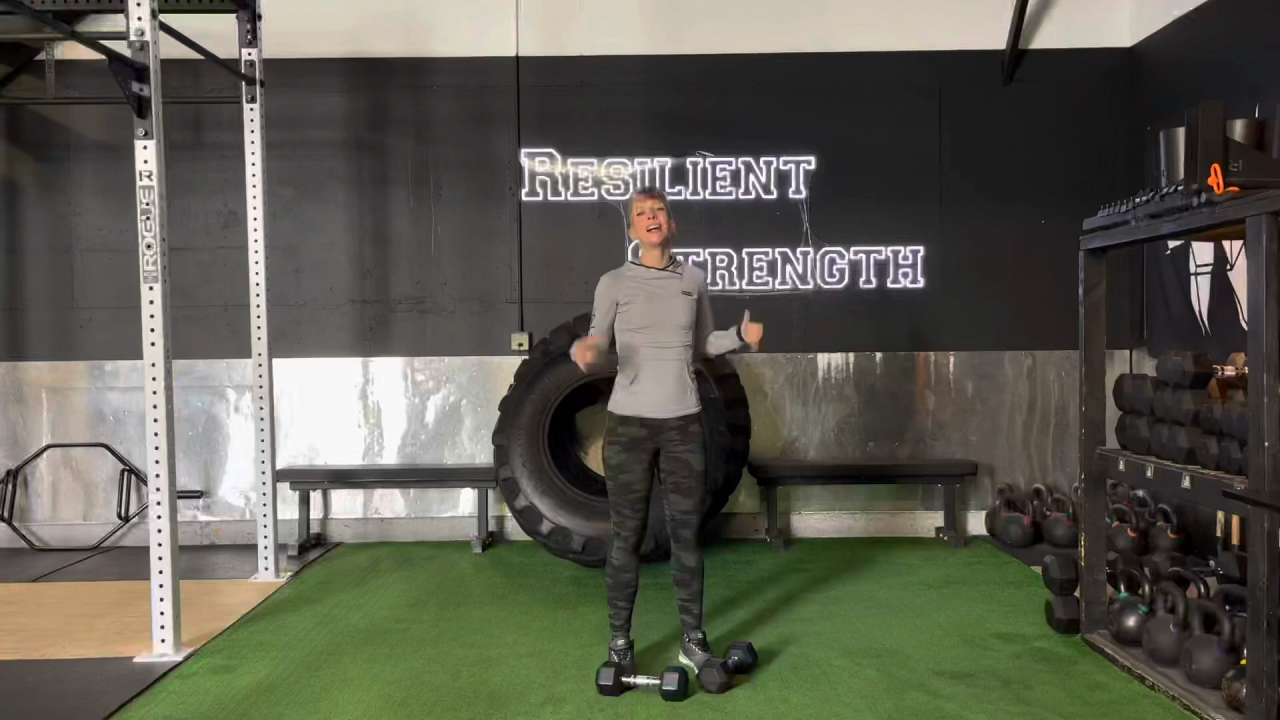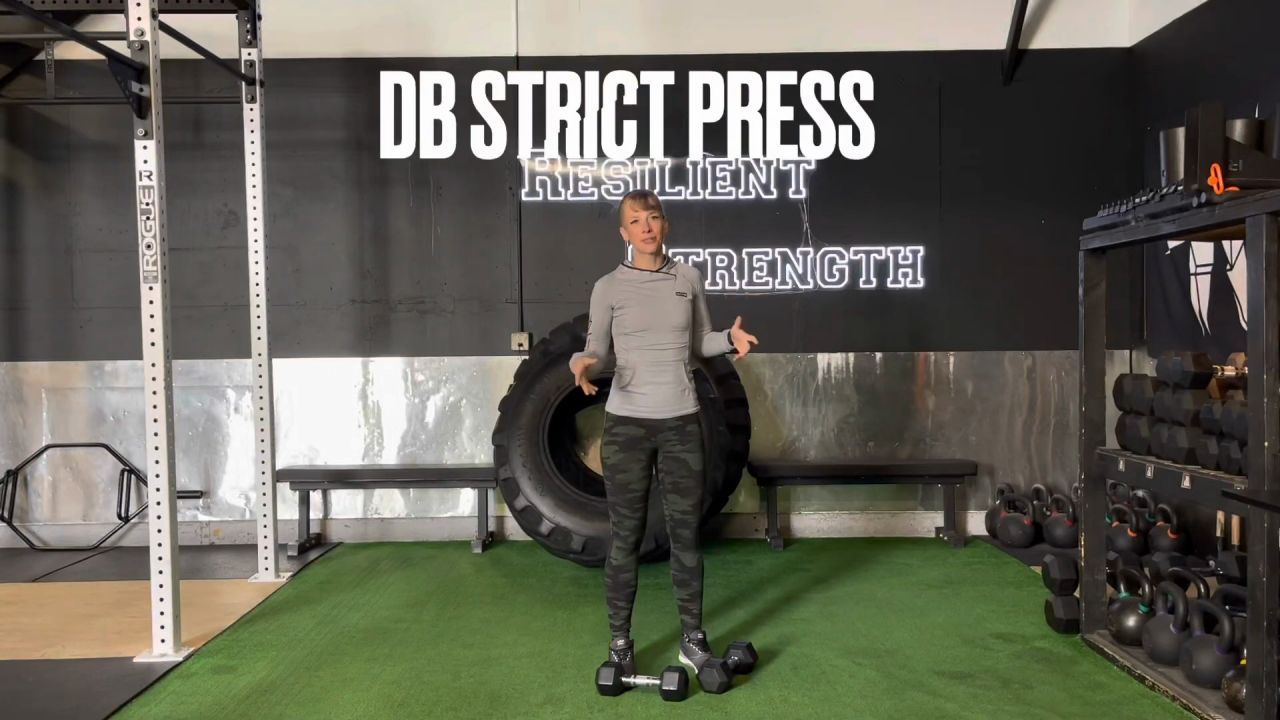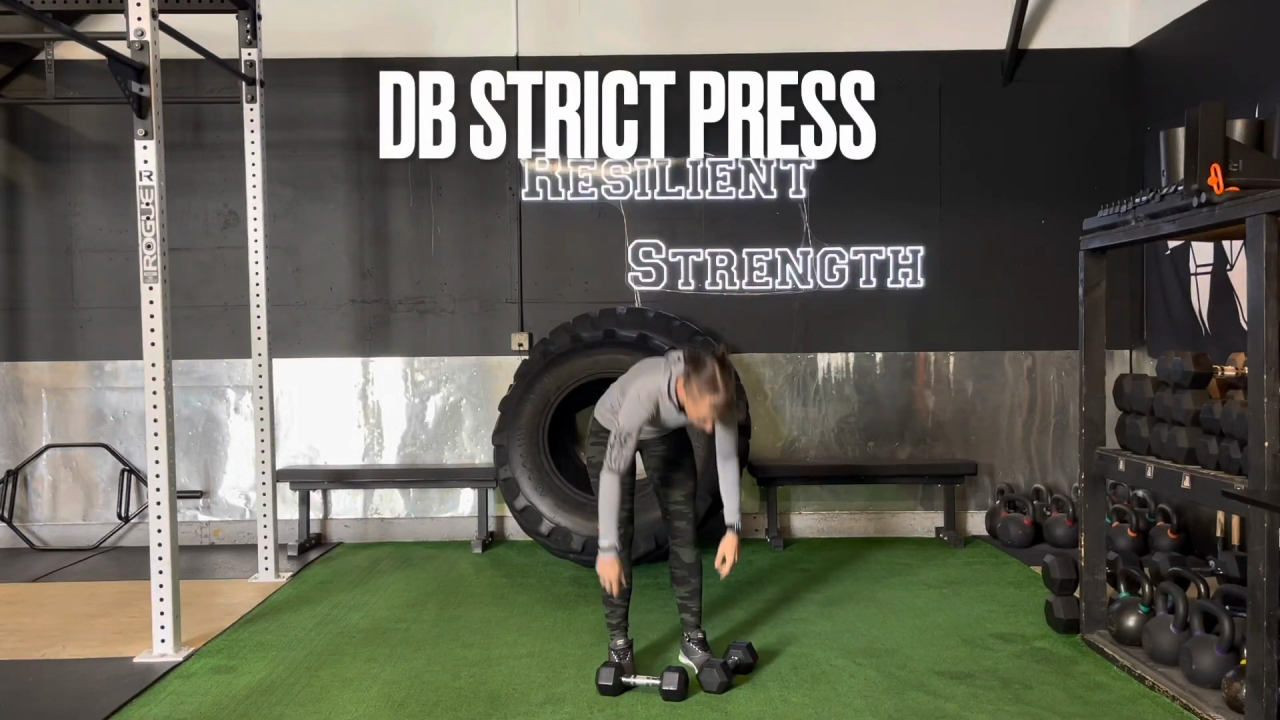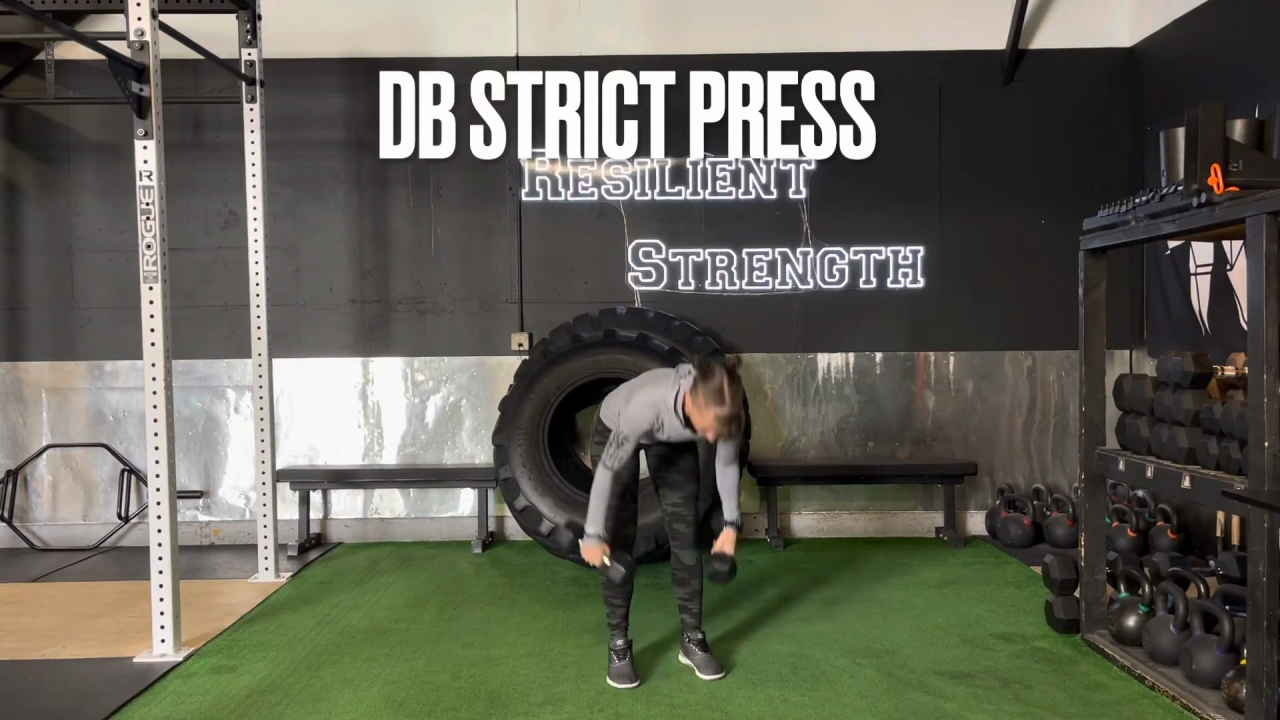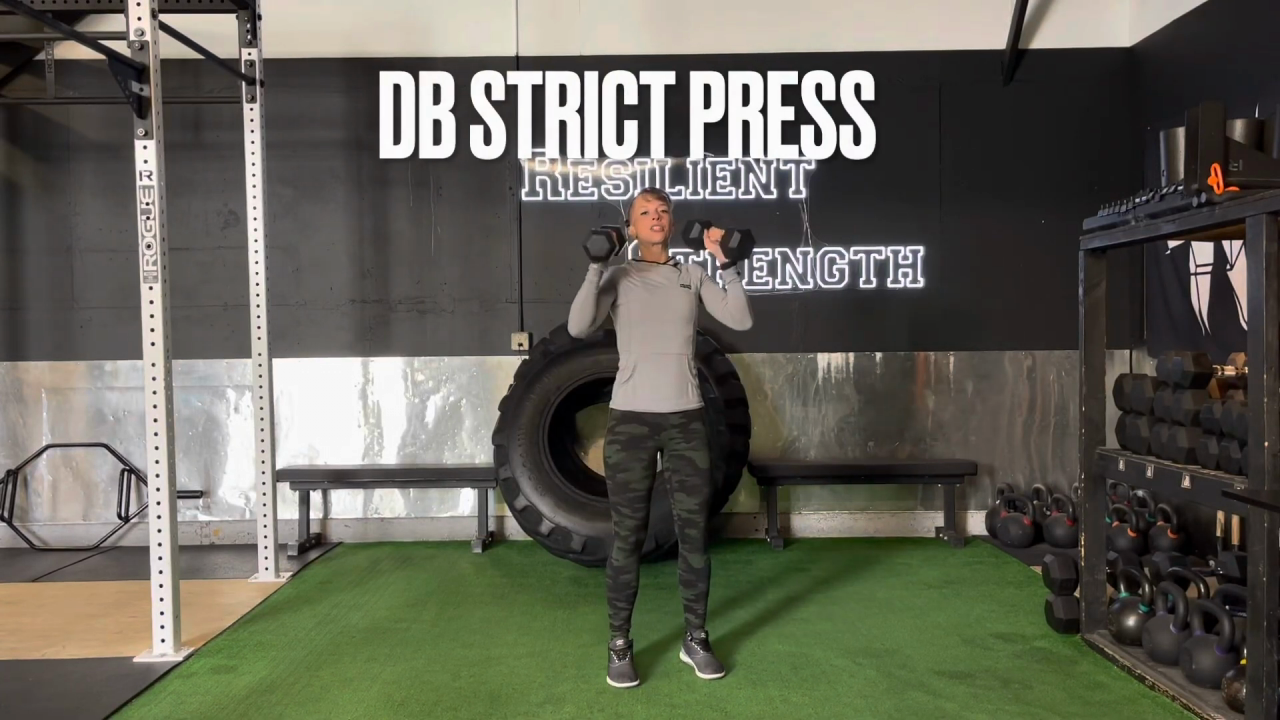
dt=1s
person 1, frame 1
left shoulder: (693, 279)
right shoulder: (613, 283)
right elbow: (597, 357)
left wrist: (740, 334)
right wrist: (581, 351)
left hip: (683, 422)
right hip: (629, 422)
left knee: (686, 533)
right knee: (626, 536)
left ankle: (692, 637)
right ankle: (619, 639)
person 1, frame 2
left shoulder: (689, 278)
right shoulder: (608, 287)
right elbow: (598, 353)
left wrist: (730, 340)
right wrist: (583, 363)
left hip: (681, 422)
right hip: (627, 423)
left knee: (686, 532)
right knee: (625, 536)
left ankle: (693, 636)
right ankle: (620, 640)
person 1, frame 3
left shoulder: (716, 396)
right shoulder: (647, 390)
left elbow: (728, 459)
right elbow: (612, 471)
left wrist: (732, 527)
right wrist: (608, 548)
left hip: (668, 438)
right hip: (611, 429)
left knee: (683, 530)
right knee: (618, 532)
left ankle: (693, 640)
right ankle: (619, 644)
person 1, frame 4
left shoulder: (724, 413)
right shoulder: (650, 401)
left elbow: (727, 465)
right elbow: (609, 467)
left wrist: (731, 524)
right wrist: (594, 533)
left hip: (672, 443)
right hip: (615, 425)
left knee: (685, 533)
right knee: (621, 536)
left ankle: (693, 639)
right ankle: (618, 645)
person 1, frame 5
left shoulder: (693, 276)
right shoulder: (619, 278)
left elbow: (741, 320)
right elbow: (578, 327)
left wrist: (725, 261)
right wrist: (597, 265)
left hip: (686, 419)
right hip: (630, 419)
left knee: (694, 532)
right knee: (628, 535)
left ankle: (696, 638)
right ankle: (620, 645)
